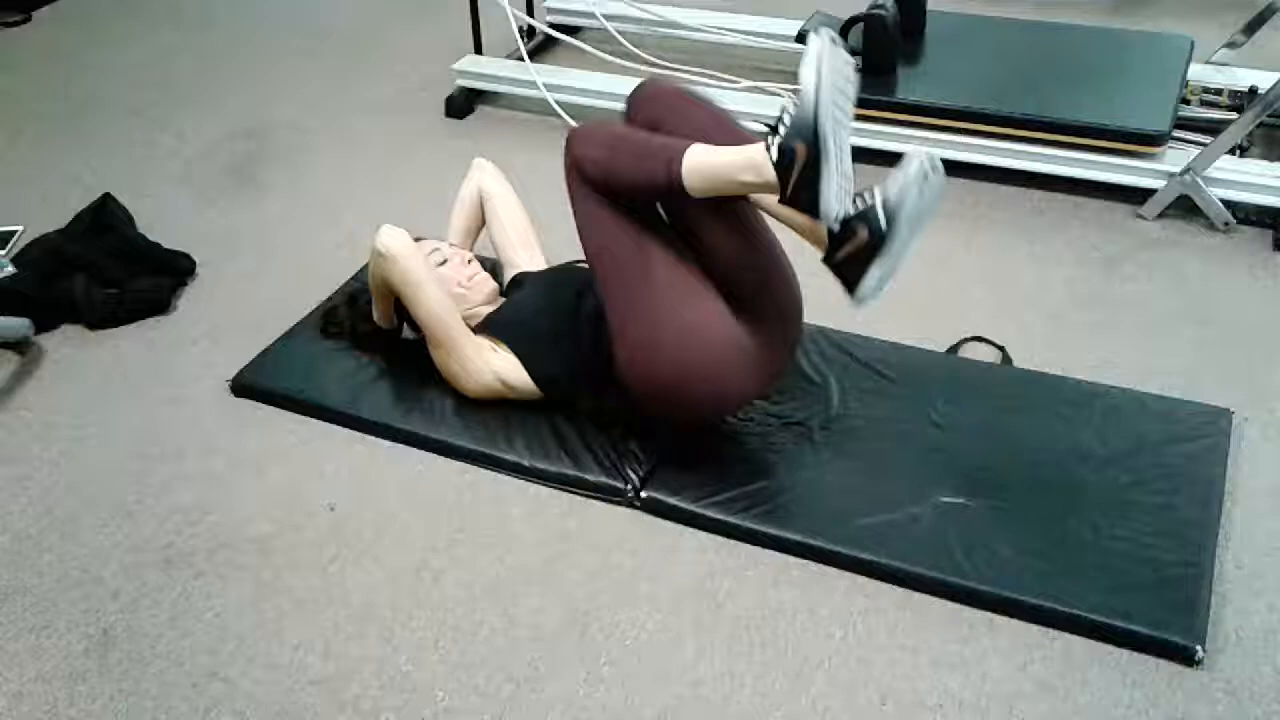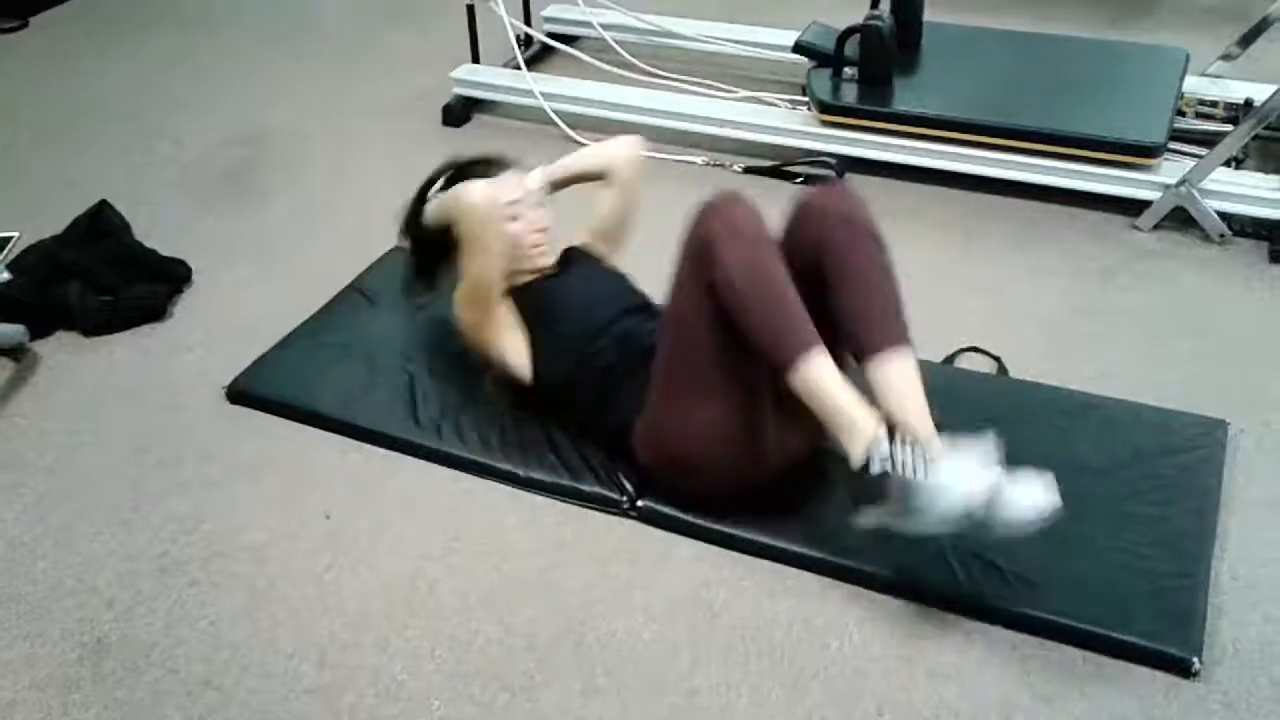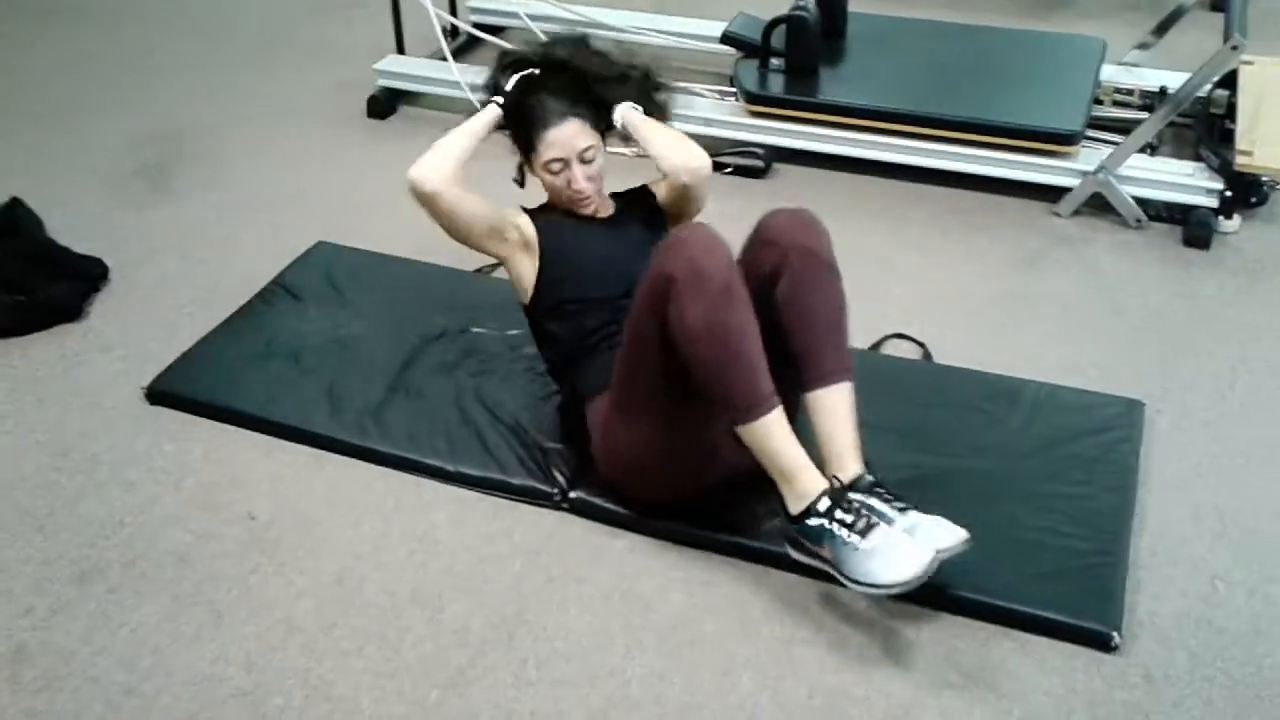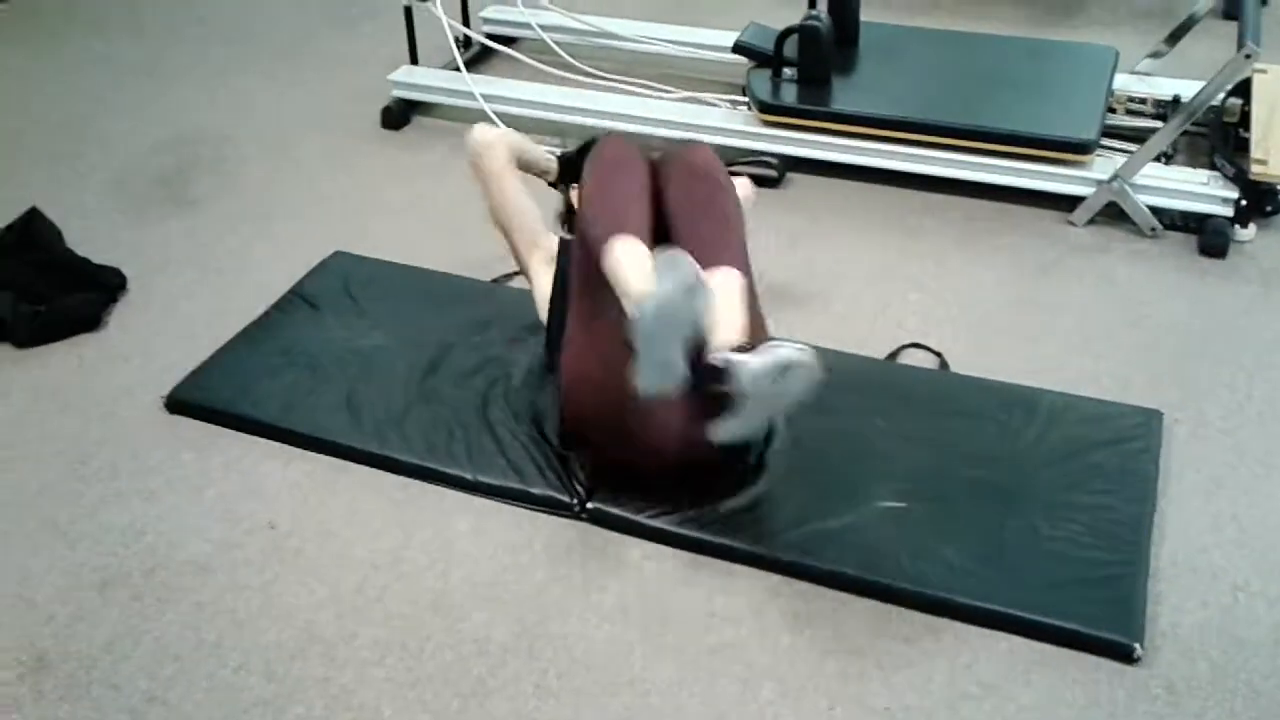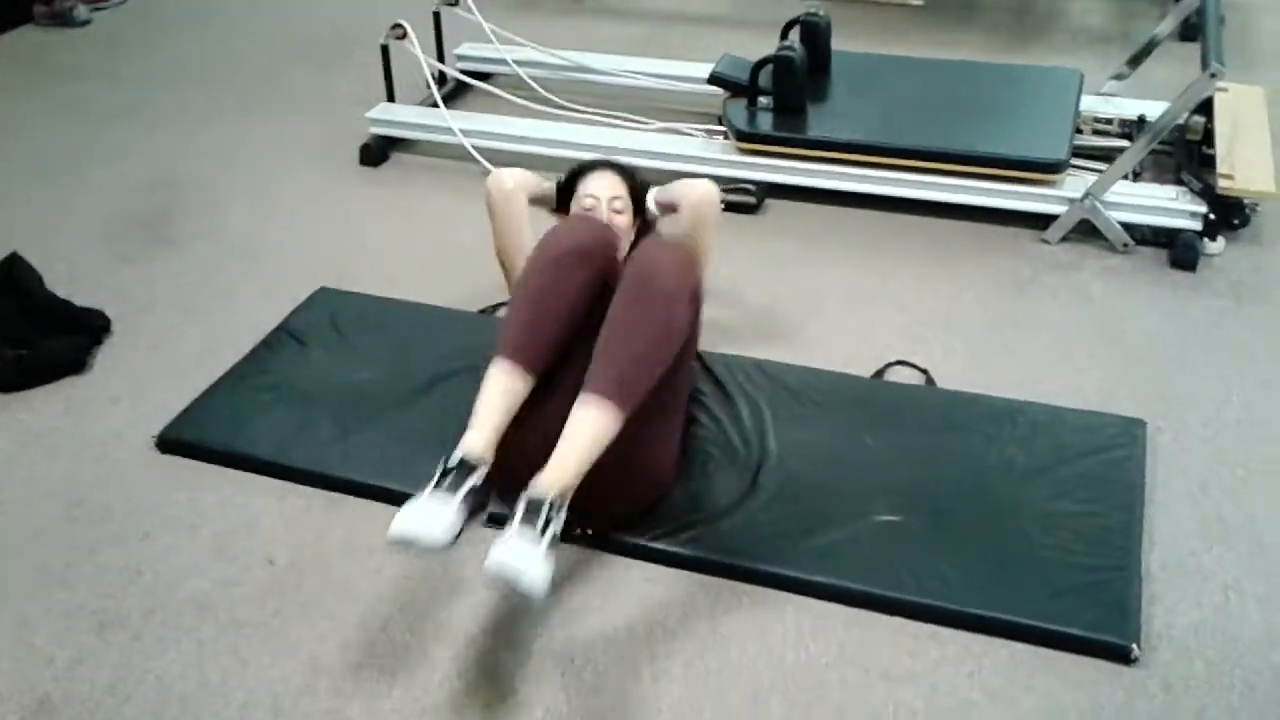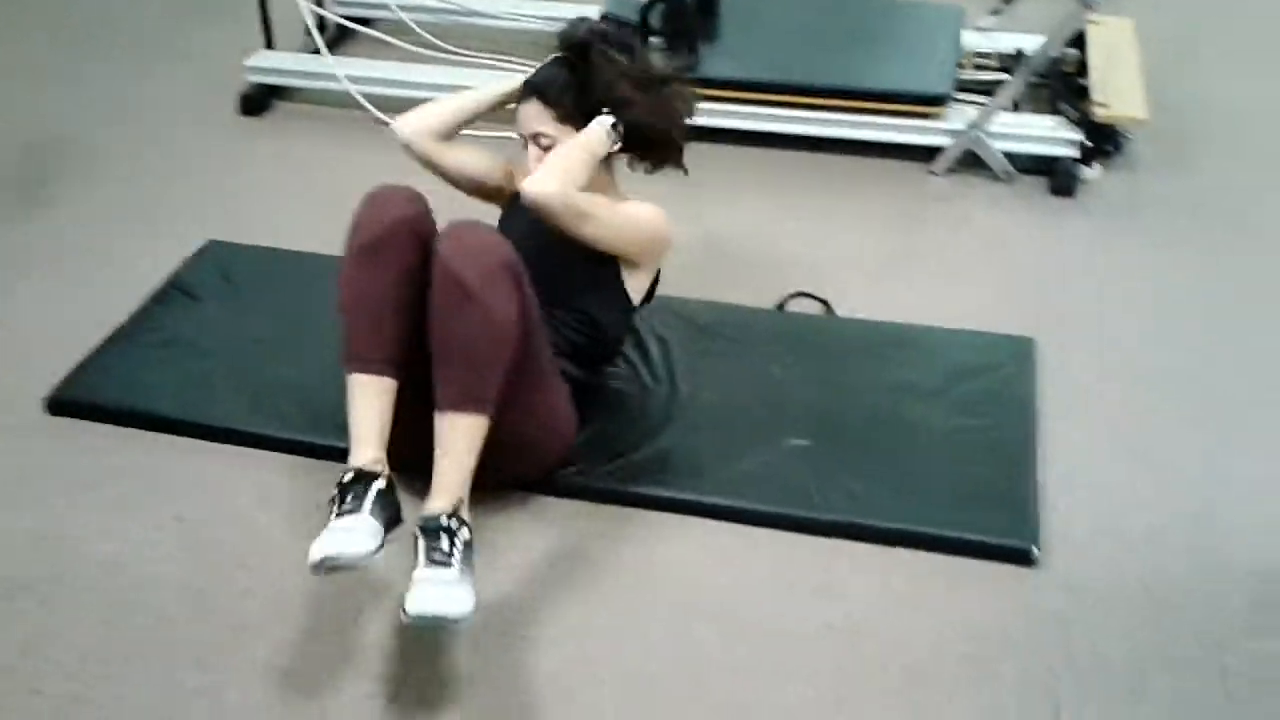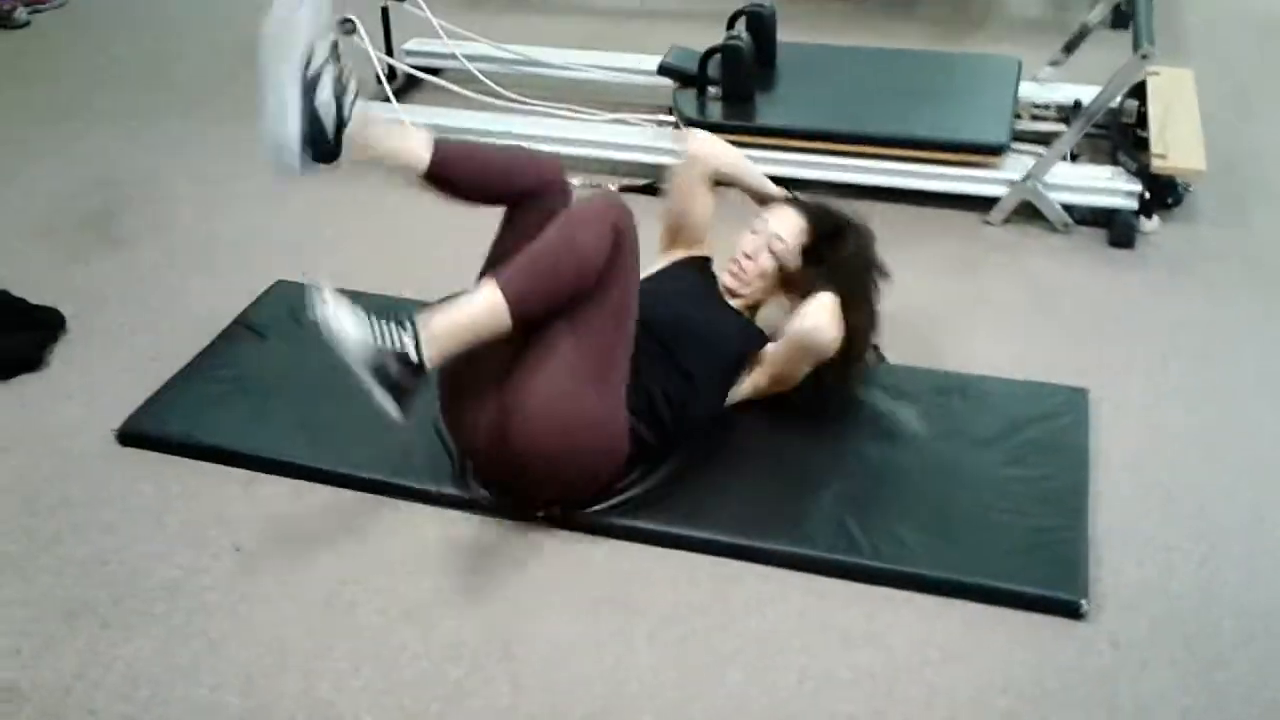
dt=0.4s
person 1, frame 1
left shoulder: (524, 287)
right shoulder: (477, 364)
left elbow: (483, 174)
right elbow: (390, 246)
left wrist: (446, 243)
right wrist: (382, 301)
left hip: (756, 326)
right hip: (692, 361)
left knee: (649, 104)
right knee: (590, 146)
left ankle: (848, 233)
right ankle: (791, 162)
person 1, frame 2
left shoulder: (582, 260)
right shoulder: (493, 320)
left elbow: (625, 155)
right elbow: (479, 204)
left wrist: (536, 184)
right wrist: (451, 203)
left hip: (767, 409)
right hip: (696, 446)
left knee: (830, 207)
right knee: (725, 216)
left ankle: (923, 452)
right ankle: (876, 458)
person 1, frame 3
left shoulder: (655, 209)
right shoulder: (525, 236)
left elbow: (694, 171)
right elbow: (429, 181)
left wrist: (624, 111)
right wrist: (496, 111)
left hip: (740, 421)
right hip: (654, 446)
left knee: (790, 234)
right knee: (695, 256)
left ankle: (850, 485)
right ankle: (812, 506)
person 1, frame 4
right shoulder: (554, 258)
left elbow: (742, 189)
right elbow: (486, 142)
right wrist: (559, 166)
right hip: (618, 413)
left knee: (690, 162)
right knee: (616, 154)
left ankle: (735, 364)
right ankle: (648, 309)
person 1, frame 5
left shoulder: (672, 269)
left elbow: (704, 197)
right elbow: (505, 185)
left wrist: (656, 204)
right wrist: (560, 196)
left hip: (623, 465)
right hip: (534, 442)
left knee: (662, 269)
right knee: (581, 235)
left ankle: (543, 506)
right ankle: (470, 465)
person 1, frame 6
left shoulder: (645, 228)
right shoulder: (520, 185)
left elbow: (547, 193)
right elbow: (412, 131)
left wrist: (601, 126)
right wrist: (520, 87)
left hip: (522, 428)
right hip: (426, 397)
left knee: (470, 248)
right knee: (392, 210)
left ankle: (449, 520)
right ankle: (369, 482)
person 1, frame 7
left shoulder: (762, 364)
right shoulder: (688, 264)
left elbow: (816, 333)
right elbow: (697, 150)
left wrist: (825, 287)
right wrist: (780, 200)
left hip: (557, 449)
right hip: (492, 397)
left knee: (608, 219)
right knee: (544, 180)
left ankle: (410, 354)
right ankle: (337, 125)
